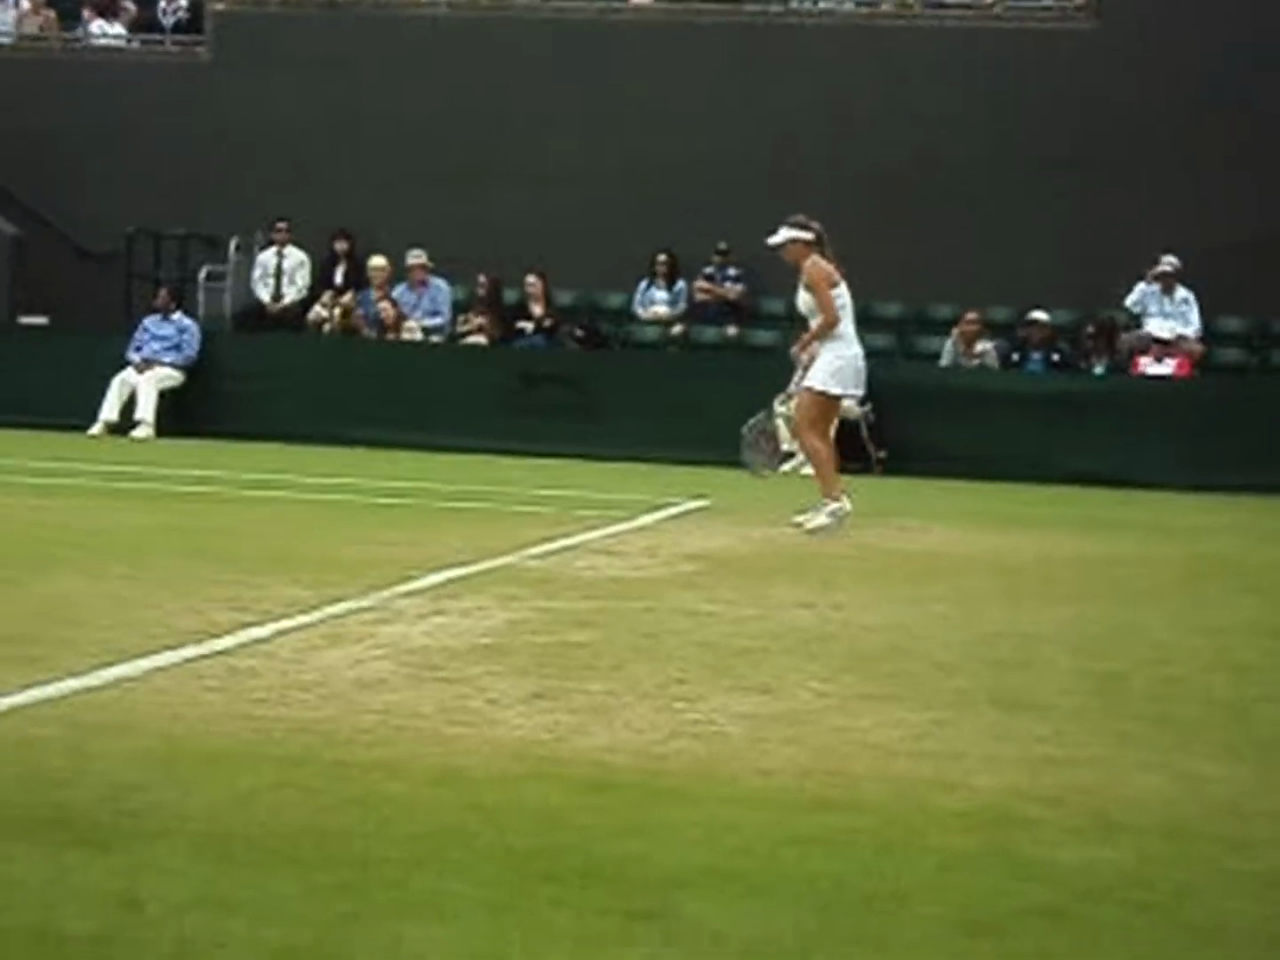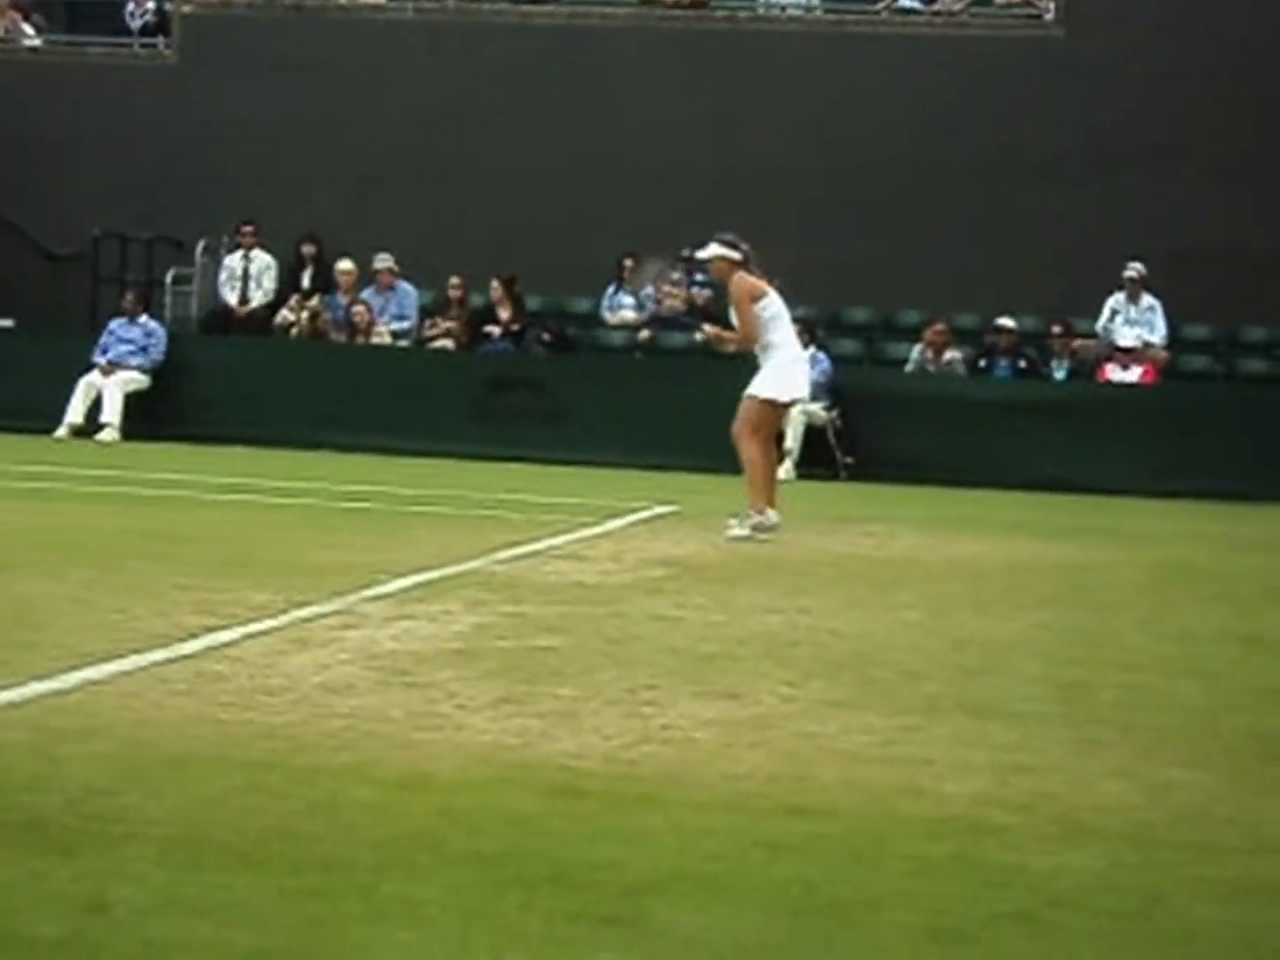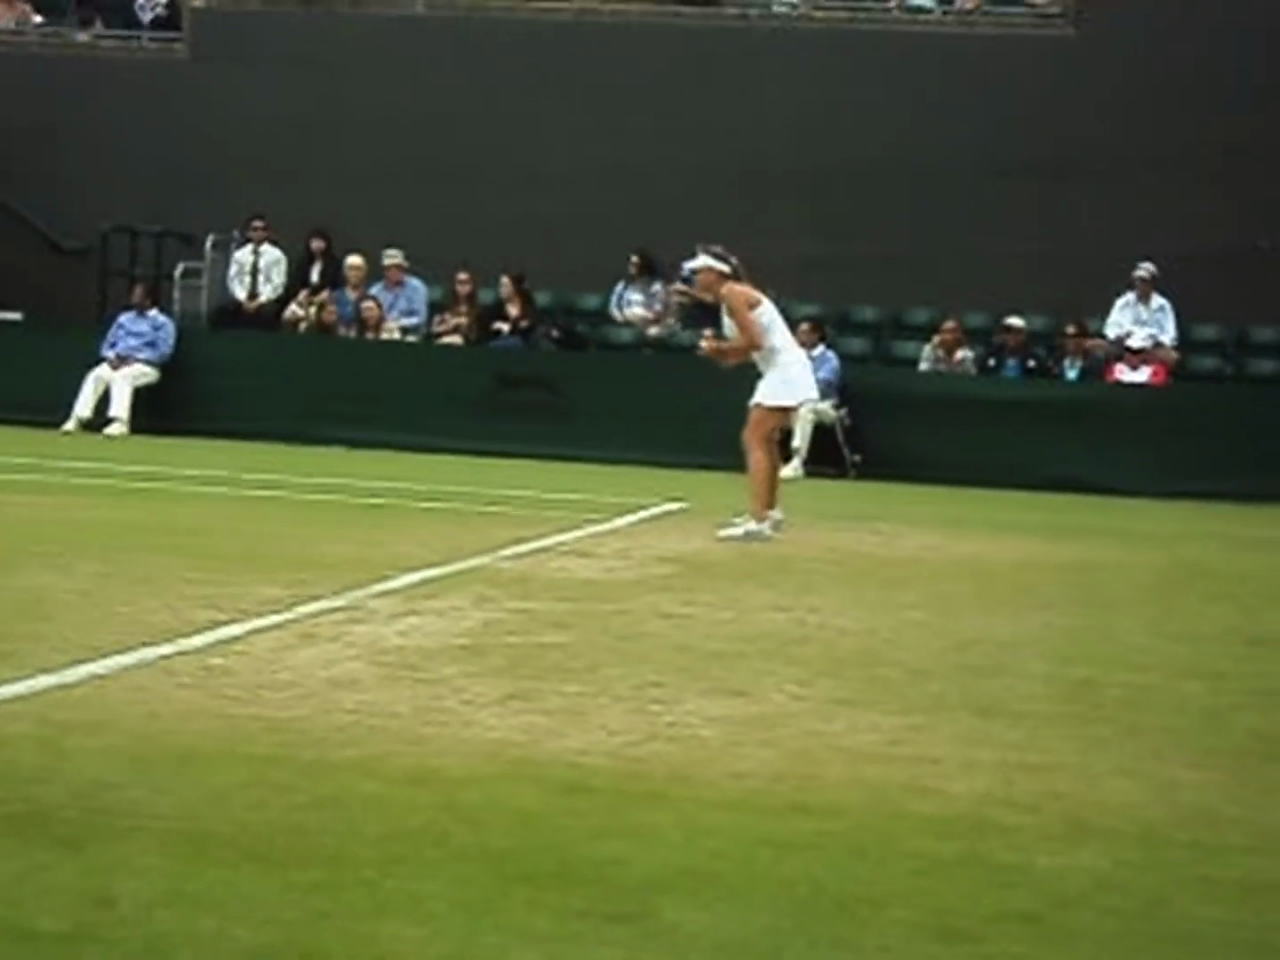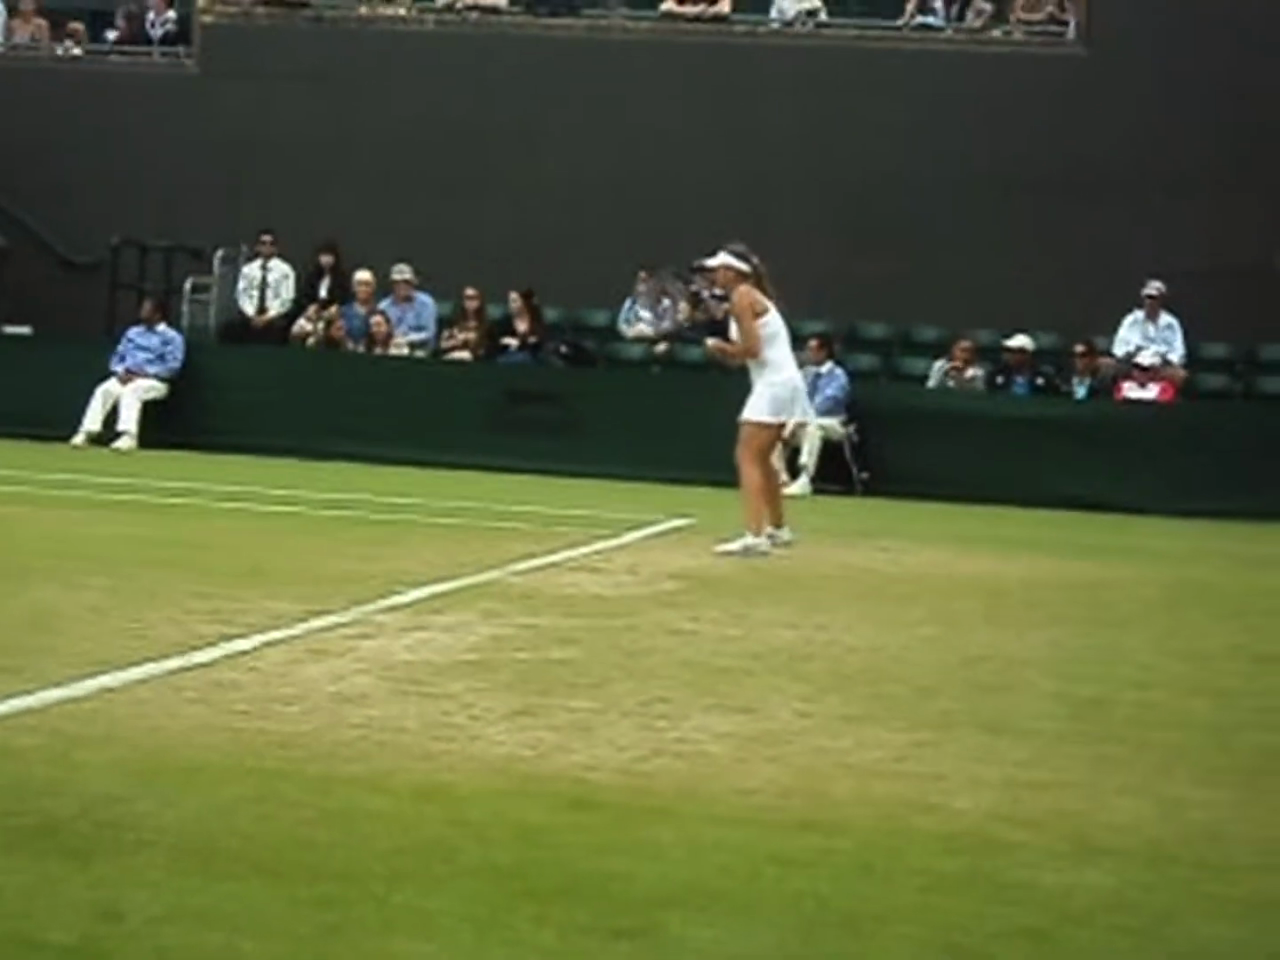
dt=0.7s
person 1, frame 1
left shoulder: (813, 269)
right shoulder: (819, 268)
left elbow: (832, 319)
left wrist: (804, 344)
right wrist: (812, 352)
left hip: (837, 358)
right hip: (835, 358)
left knee: (803, 428)
right knee: (818, 432)
left ankle: (835, 498)
right ankle: (831, 504)
person 1, frame 2
left shoulder: (737, 285)
right shoulder: (749, 284)
left elbow: (752, 336)
left wrist: (719, 336)
right wrist: (729, 341)
left hip: (781, 366)
right hip: (786, 365)
left knee: (743, 432)
right knee: (762, 438)
left ankle: (760, 512)
right ankle: (767, 511)
person 1, frame 3
left shoulder: (732, 294)
right shoulder: (731, 295)
left elbow: (754, 341)
left wrist: (720, 348)
right wrist: (723, 353)
left hip: (784, 370)
right hip: (784, 370)
left knee: (753, 440)
right knee: (764, 439)
left ankle: (758, 522)
right ankle: (769, 511)
person 1, frame 4
left shoulder: (741, 296)
right shoulder: (752, 296)
left elbow: (751, 348)
left wrist: (722, 348)
right wrist: (727, 352)
left hip: (774, 386)
right hip: (780, 384)
left knee: (746, 458)
right knee: (760, 458)
left ankle: (755, 537)
right ankle: (778, 529)
